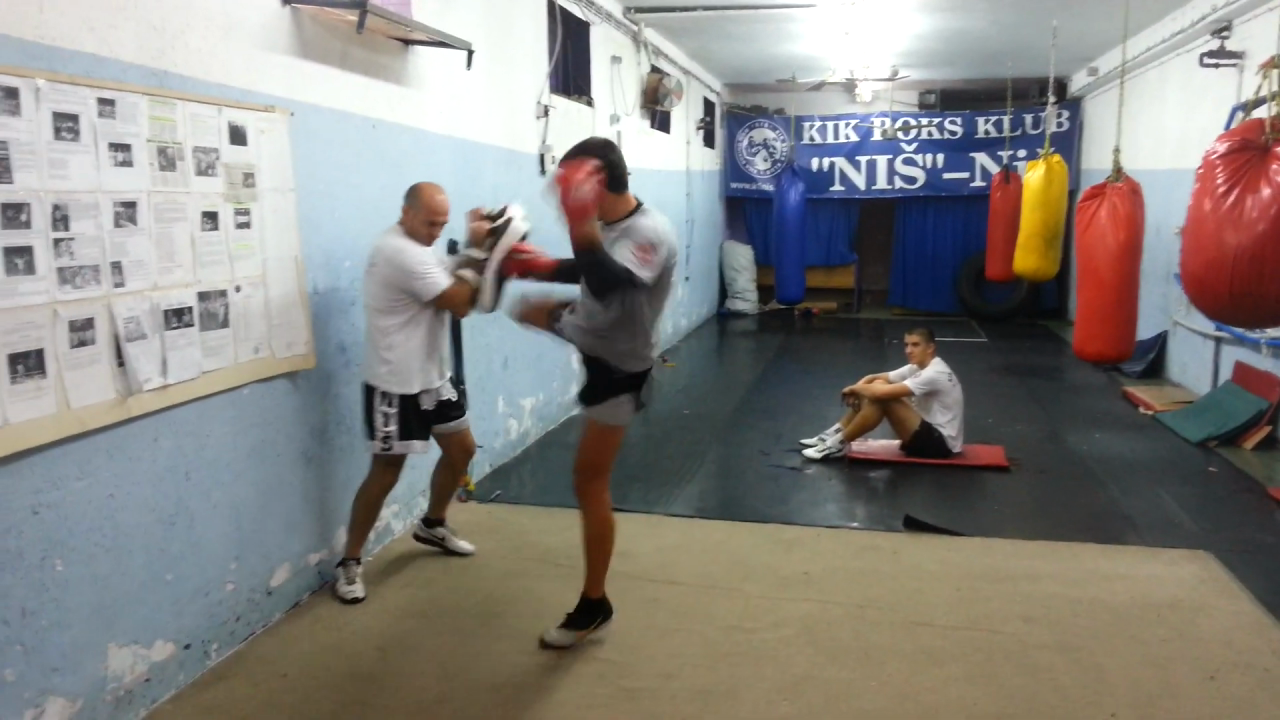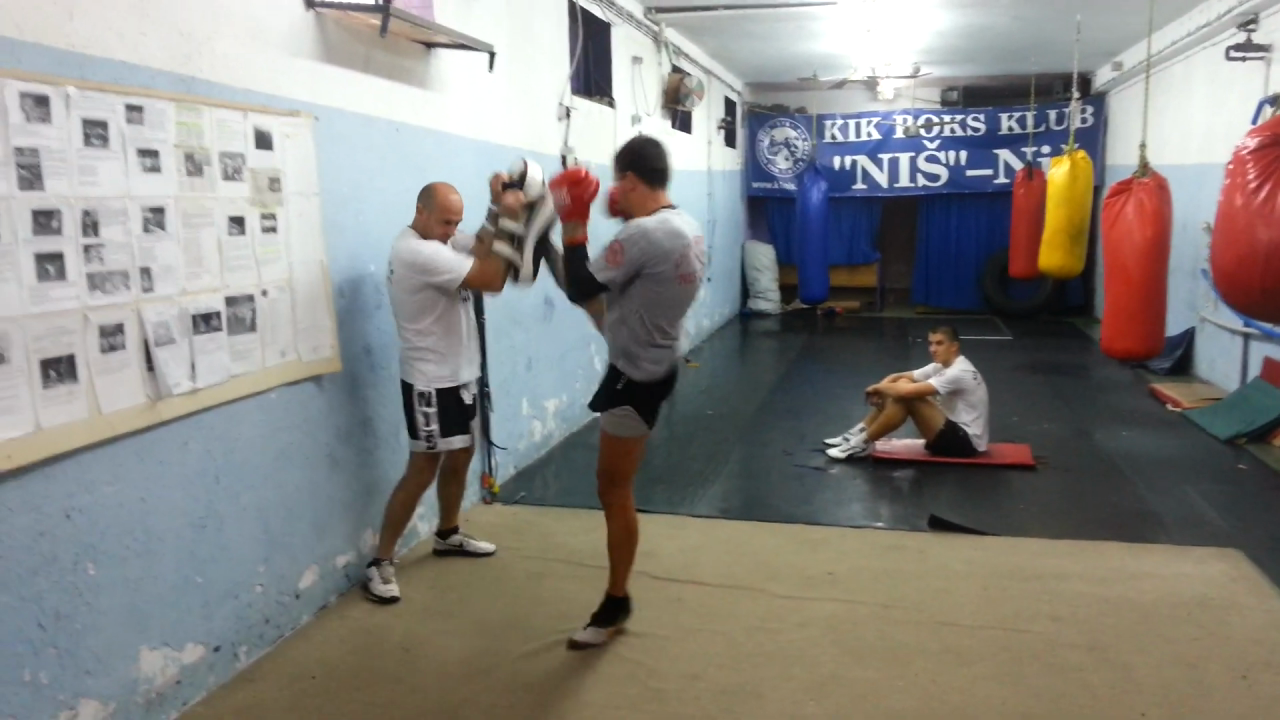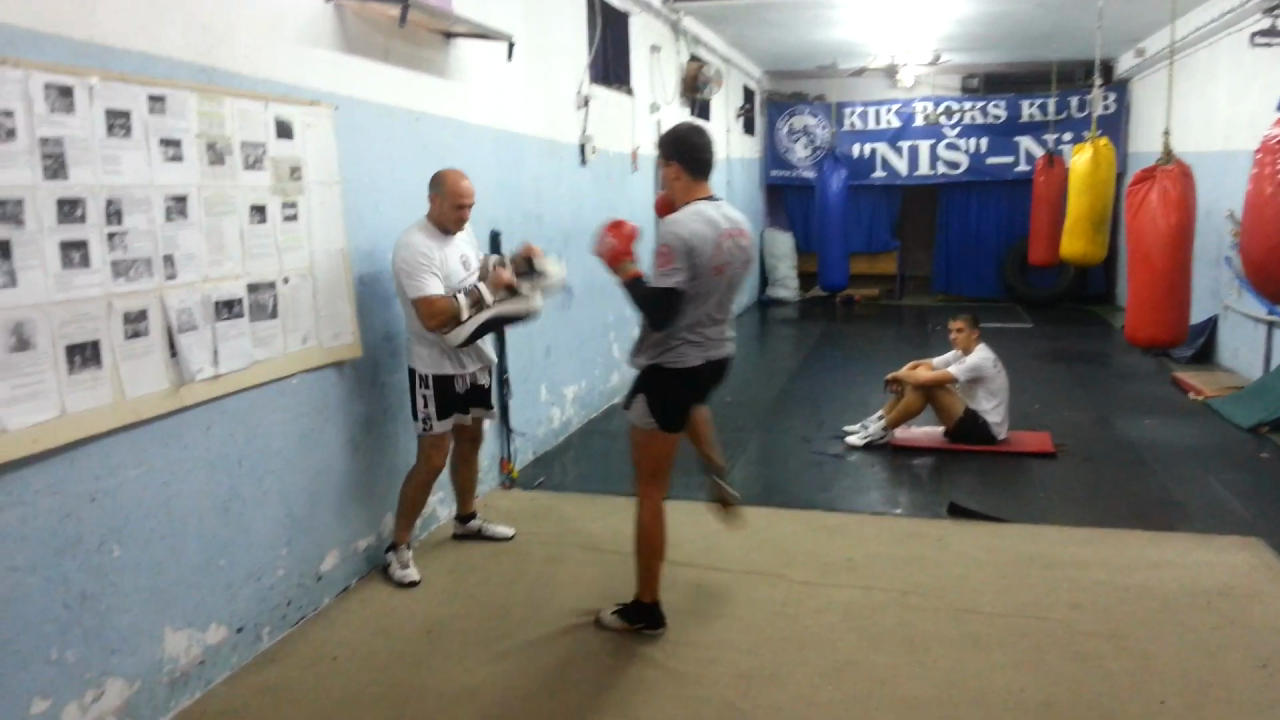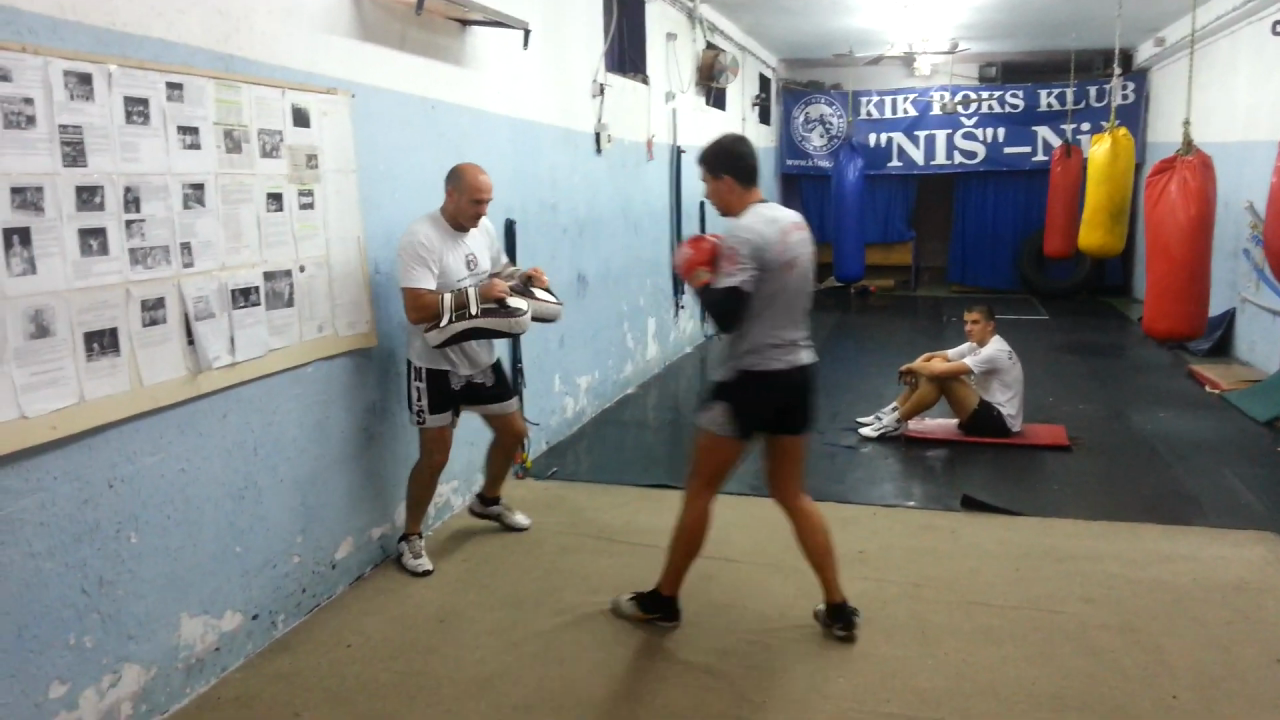
dt=0.2s
person 1, frame 1
left shoulder: (651, 234)
right shoulder: (613, 223)
left elbow: (607, 285)
left wrist: (581, 227)
right wrist: (547, 267)
left hip: (618, 365)
right hip: (589, 330)
left knee: (591, 488)
right knee: (532, 310)
left ankle: (593, 606)
person 1, frame 2
left shoulder: (644, 235)
right shoulder: (680, 228)
left elbow: (583, 288)
left wrist: (573, 225)
left hip: (638, 378)
left knee: (613, 490)
left ankle: (615, 605)
person 1, frame 3
left shoulder: (677, 230)
right shoulder: (738, 222)
left elbow: (658, 312)
left wrist: (623, 268)
left hip: (671, 369)
right hip: (716, 358)
left knee: (649, 490)
left ankle: (644, 609)
right ankle: (716, 472)
person 1, frame 4
left shoulder: (742, 235)
right shoulder: (796, 223)
left elbow: (729, 317)
left wrist: (699, 279)
right wrist: (721, 264)
left hip: (748, 380)
right hip: (798, 373)
left knee: (701, 491)
right knee: (791, 493)
left ankle: (663, 600)
right ankle: (838, 608)
person 2, frame 1
left shoulder: (416, 246)
right shoulder: (400, 253)
left elbow: (450, 287)
right elbow: (460, 302)
left wrist: (473, 249)
right wrist: (478, 250)
left hip: (432, 375)
right hip: (397, 385)
left knee: (462, 448)
right knee: (384, 476)
left ankle: (432, 525)
right ankle: (349, 563)
person 2, frame 2
left shoulder: (433, 242)
right shoulder: (418, 254)
left elbow: (478, 254)
right elbow: (490, 279)
left wrist: (497, 214)
right wrist: (509, 222)
left hip: (456, 372)
right hip: (433, 381)
left knee: (461, 454)
right knee: (423, 470)
left ankle: (448, 534)
right ankle: (381, 562)
person 2, frame 3
left shoulder: (460, 232)
right shoulder: (414, 247)
left elbow: (480, 271)
right elbow: (434, 317)
left wrist: (515, 263)
right wrist: (485, 290)
left hip: (471, 360)
right hip: (436, 368)
left knee: (470, 440)
right knee: (432, 459)
left ankle: (466, 519)
right ankle: (398, 547)
person 2, frame 4
left shoulder: (485, 228)
right shoulder: (420, 238)
left elbow: (498, 269)
right elbow: (417, 310)
left wrist: (522, 276)
right wrist: (477, 296)
left hip: (481, 358)
right hip: (435, 365)
left knee: (514, 431)
right knee: (435, 456)
left ankle: (488, 500)
right ankle: (410, 538)
